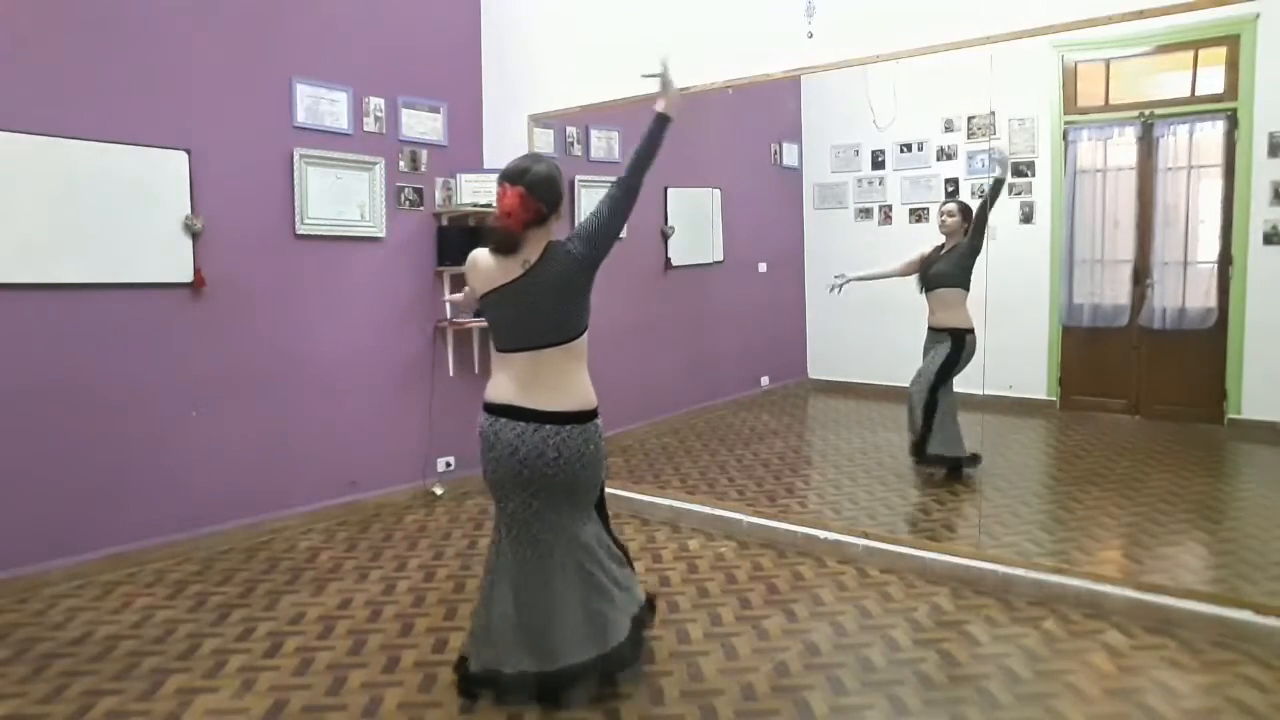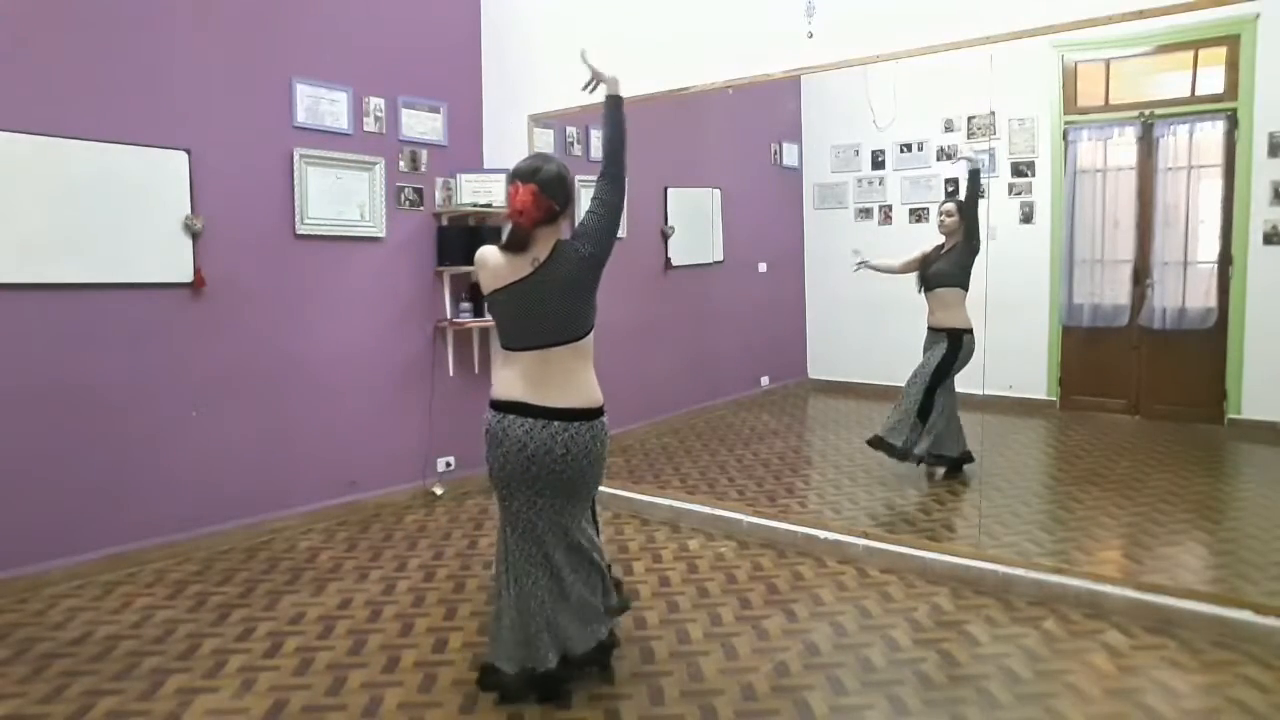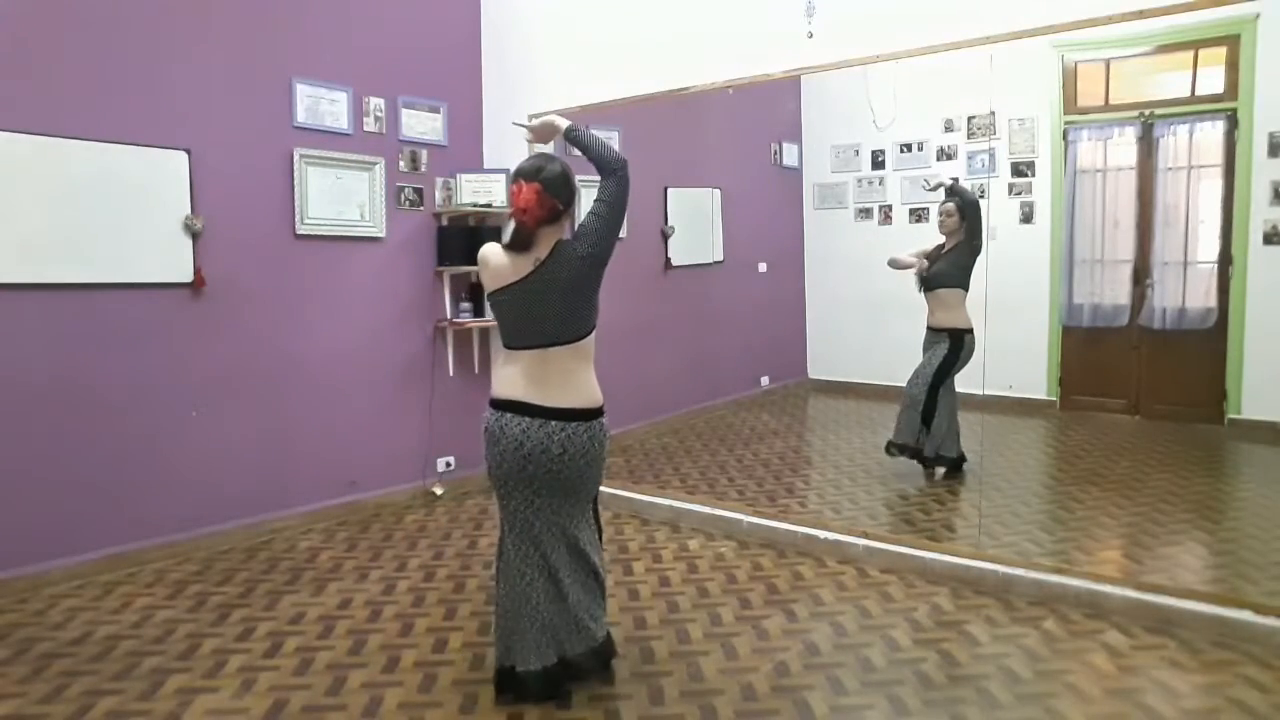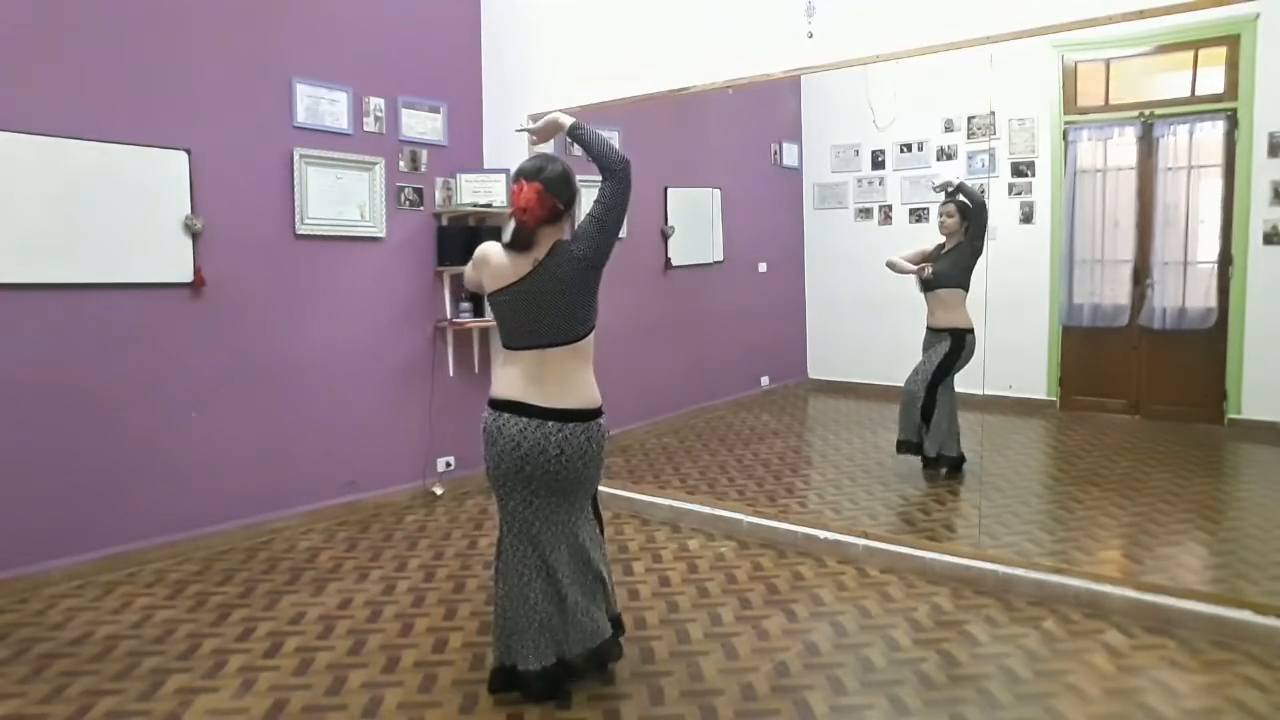
dt=0.3s
person 1, frame 1
left shoulder: (480, 265)
right shoulder: (574, 261)
right elbow: (627, 189)
right wrist: (665, 113)
left hip: (502, 429)
right hip: (569, 432)
left knee: (519, 542)
right knee: (575, 534)
left ankle: (502, 667)
right ankle: (584, 659)
person 1, frame 2
left shoulder: (487, 263)
right shoulder: (583, 257)
right elbow: (616, 170)
right wrist: (610, 97)
left hip: (509, 426)
right hip: (576, 428)
left knee: (523, 539)
right knee: (570, 532)
left ankle: (528, 665)
right ankle: (577, 649)
person 1, frame 3
left shoulder: (491, 262)
right shoulder: (583, 259)
right elbow: (617, 171)
right wrist: (566, 128)
left hip: (509, 427)
right hip: (575, 429)
left knee: (525, 543)
right knee: (570, 535)
left ankle: (532, 668)
right ankle: (574, 656)
person 1, frame 4
left shoulder: (490, 259)
right shoulder: (582, 258)
right elbow: (619, 172)
right wrist: (569, 126)
left hip: (507, 428)
right hip: (575, 431)
left knee: (524, 543)
right knee: (569, 534)
left ankle: (531, 667)
right ankle: (578, 649)
person 2, frame 1
left shoulder: (968, 250)
right shoulder: (932, 255)
left elbow: (984, 213)
right elbow: (893, 269)
left wrist: (999, 178)
right wrist: (853, 277)
left hip: (957, 337)
right hip: (934, 335)
left knee: (923, 388)
right knee: (936, 391)
left ankle: (943, 455)
right ankle: (945, 455)
person 2, frame 2
left shoulder: (967, 249)
right shoulder: (932, 253)
left elbow: (972, 205)
right elbow: (899, 267)
left wrist: (974, 170)
right wrist: (873, 264)
left hip: (956, 337)
right hip: (934, 335)
left knee: (921, 387)
right knee: (939, 393)
left ankle: (915, 449)
right ankle: (950, 456)
person 2, frame 3
left shoulder: (968, 249)
right shoulder: (933, 252)
left elbow: (972, 203)
right elbow: (894, 261)
left wrist: (947, 184)
right wrist: (913, 261)
left hip: (957, 337)
right hip: (933, 335)
left knee: (921, 388)
right knee: (940, 394)
left ankle: (933, 454)
right ankle: (948, 457)
person 2, frame 4
left shoulder: (969, 250)
right shoulder: (932, 252)
left elbow: (980, 206)
right elbow: (893, 261)
left wrist: (956, 185)
right wrist: (913, 269)
left hip: (957, 337)
right hip: (933, 336)
left knee: (918, 387)
right knee: (939, 395)
left ankle: (940, 456)
right ankle: (948, 459)
